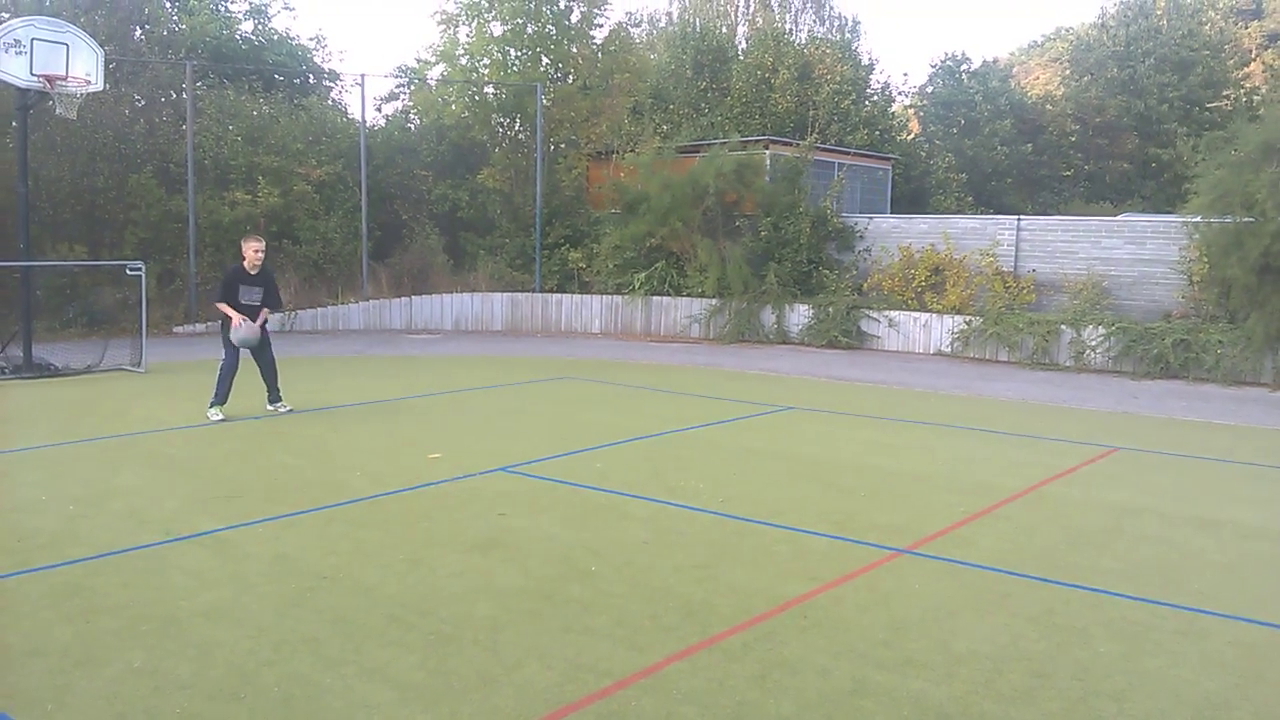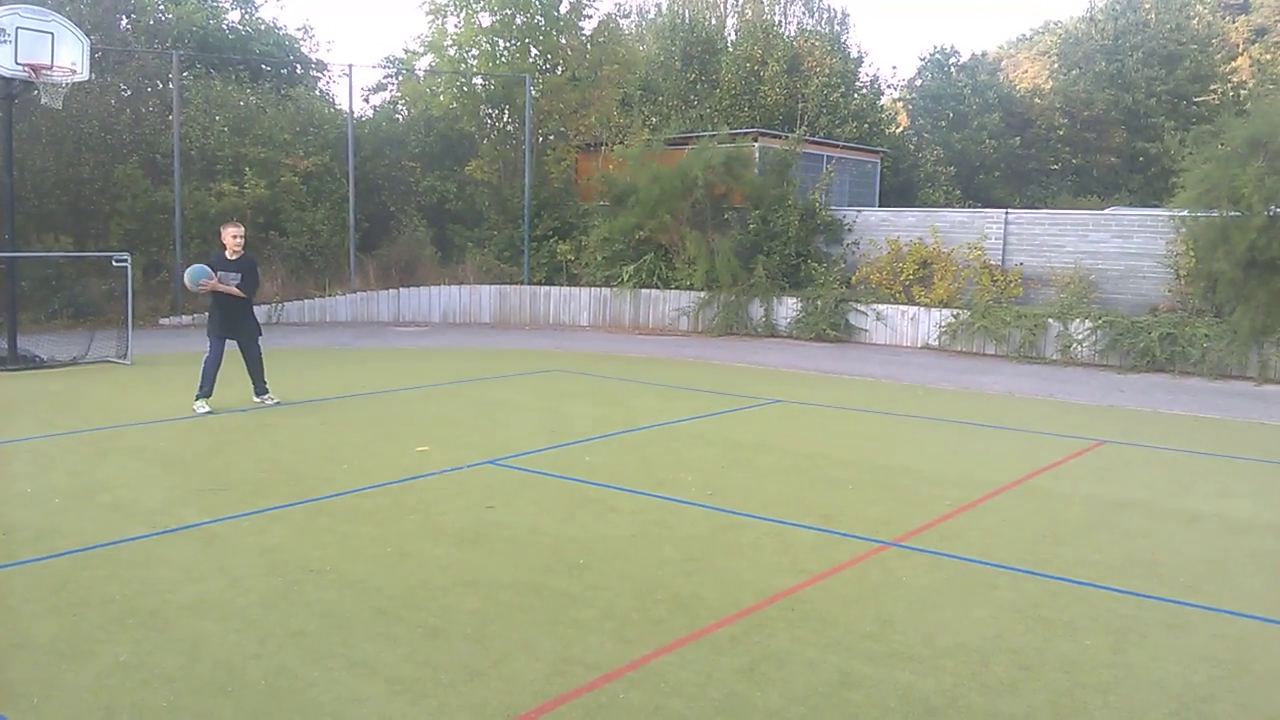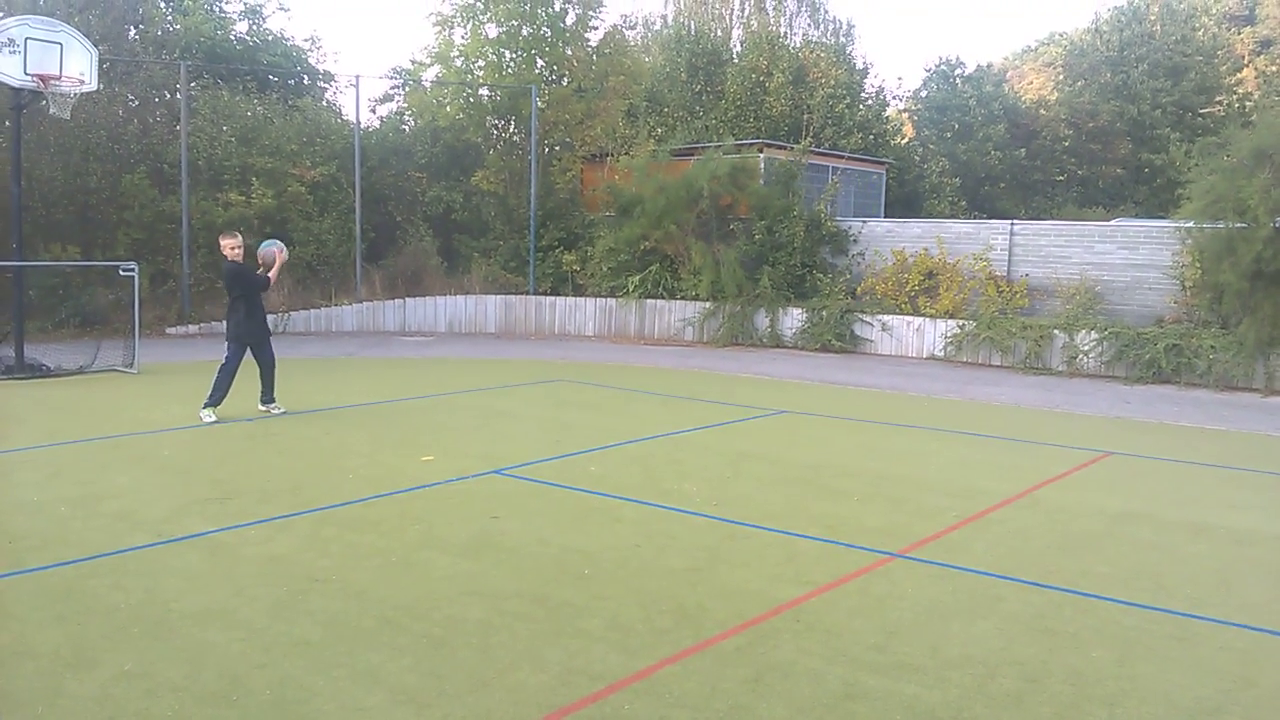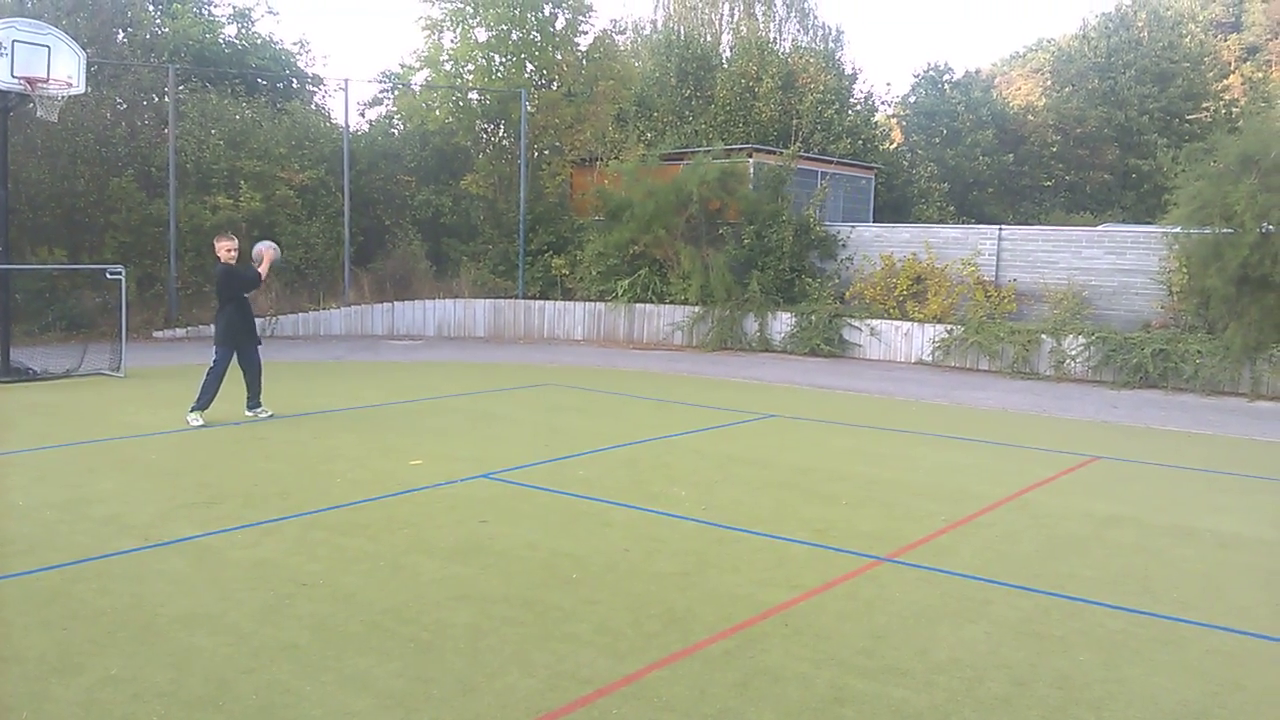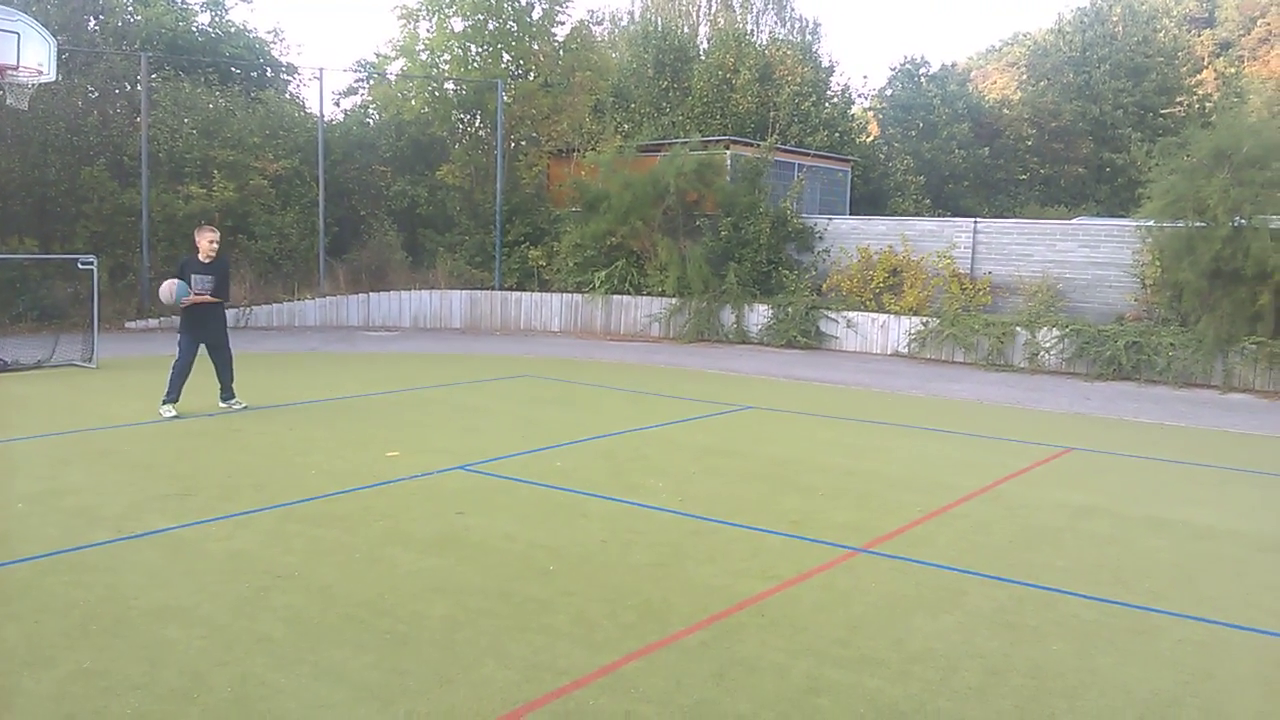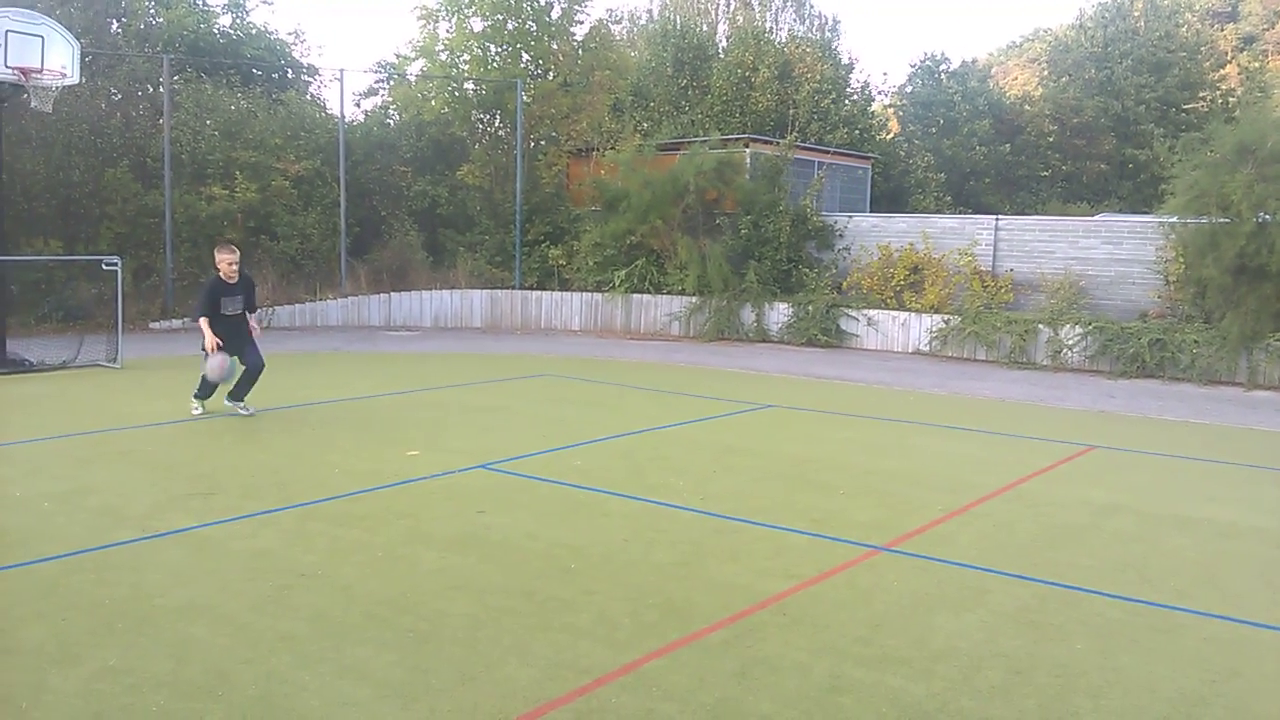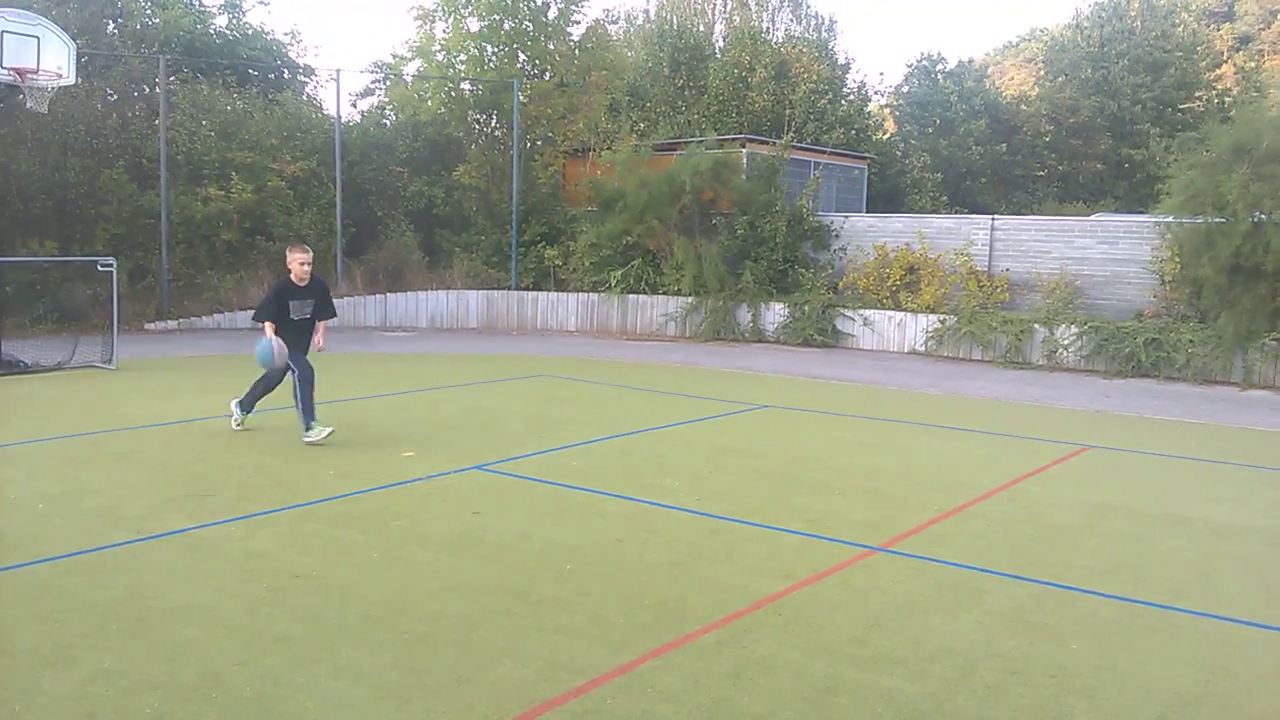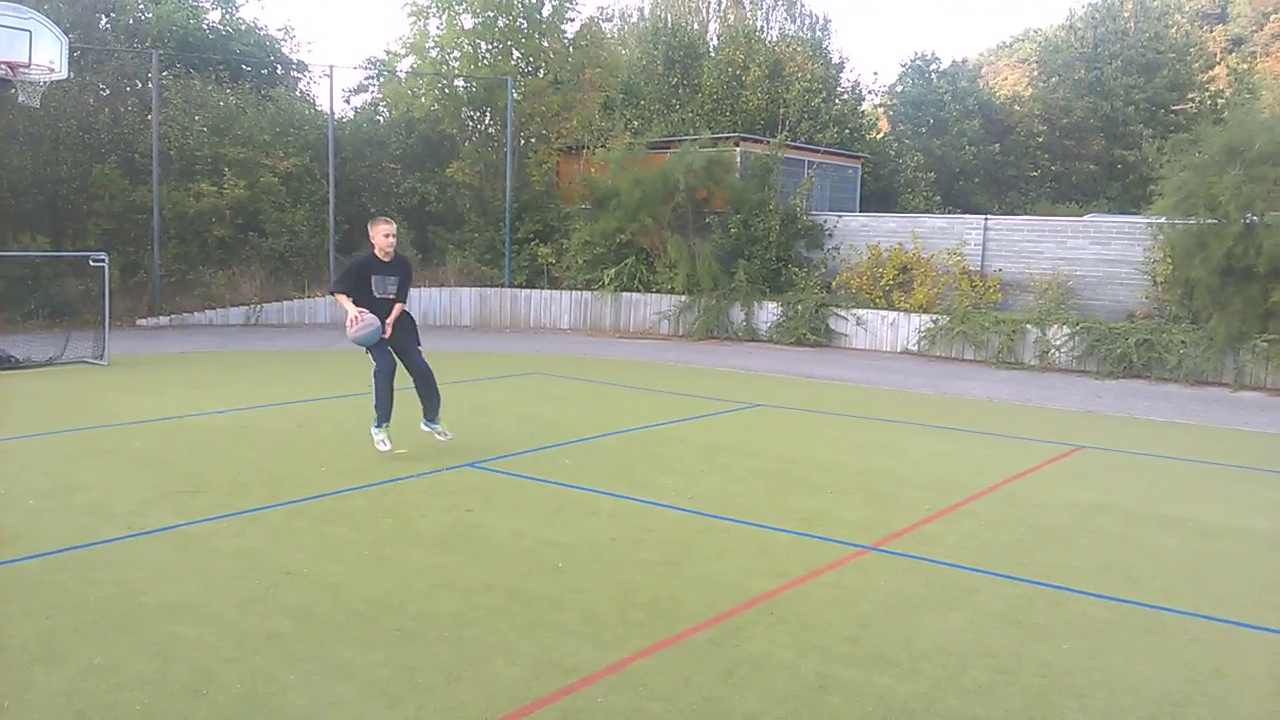
dt=0.5s
person 1, frame 1
left shoulder: (267, 276)
right shoulder: (234, 273)
left elbow: (270, 304)
right elbow: (219, 300)
left wrist: (258, 324)
right wrist: (234, 315)
left hip: (256, 326)
right hip: (233, 326)
left knee: (268, 362)
right knee: (229, 364)
left ankle: (274, 400)
right ankle: (215, 406)
person 1, frame 2
left shoulder: (249, 262)
right shoulder: (215, 261)
left elbow: (247, 291)
right elbow: (207, 286)
left wrist: (219, 287)
right wrist: (204, 286)
left hip: (243, 319)
right hip: (219, 319)
left knee: (254, 355)
right knee: (213, 357)
left ankle: (261, 392)
right ankle: (201, 398)
person 1, frame 3
left shoulder: (241, 268)
right shoulder: (232, 269)
left elbow: (257, 285)
right elbow: (264, 285)
left wrist: (266, 269)
right wrist: (279, 263)
left hip: (256, 325)
right hip: (240, 327)
left knee: (268, 361)
right knee: (229, 366)
left ankle: (267, 400)
right ankle: (209, 407)
person 1, frame 4
left shoulder: (235, 270)
right shoulder: (225, 271)
left elbow: (249, 283)
right elbow: (255, 280)
left wrist: (264, 264)
right wrist: (266, 262)
left hip: (243, 329)
right hip: (227, 330)
left knee: (253, 366)
right knee: (217, 370)
left ankle: (253, 405)
right ankle: (196, 410)
person 1, frame 5
left shoulder: (222, 265)
right shoulder: (187, 264)
left elbow: (221, 296)
left wrist: (196, 299)
left hip: (214, 323)
right hip: (190, 323)
left knee: (224, 360)
right knee: (183, 362)
left ankle: (227, 397)
right ankle: (168, 402)
person 1, frame 6
left shoulder: (246, 281)
right shoulder: (213, 285)
right elbow: (202, 314)
left wrist: (252, 322)
right wrist: (208, 334)
left hip: (240, 331)
right hip: (218, 334)
left knee: (256, 364)
left ankle: (235, 398)
right ankle: (198, 398)
person 1, frame 7
left shoulder: (319, 286)
right shoulder: (281, 287)
left elbow: (324, 315)
right elbow: (268, 317)
left wrist: (320, 334)
right wrist: (271, 336)
left hip: (304, 339)
right hip: (285, 338)
left knee: (275, 377)
right knee: (304, 372)
left ankle: (241, 406)
right ankle: (310, 428)
person 1, frame 8
left shoulder: (403, 264)
right shoulder: (361, 264)
left elbow: (401, 299)
right elbow: (338, 290)
left wrist: (391, 320)
right wrist: (351, 308)
left hip: (397, 323)
left knee: (420, 368)
right knee: (385, 366)
left ankle: (431, 419)
right ankle: (380, 425)
